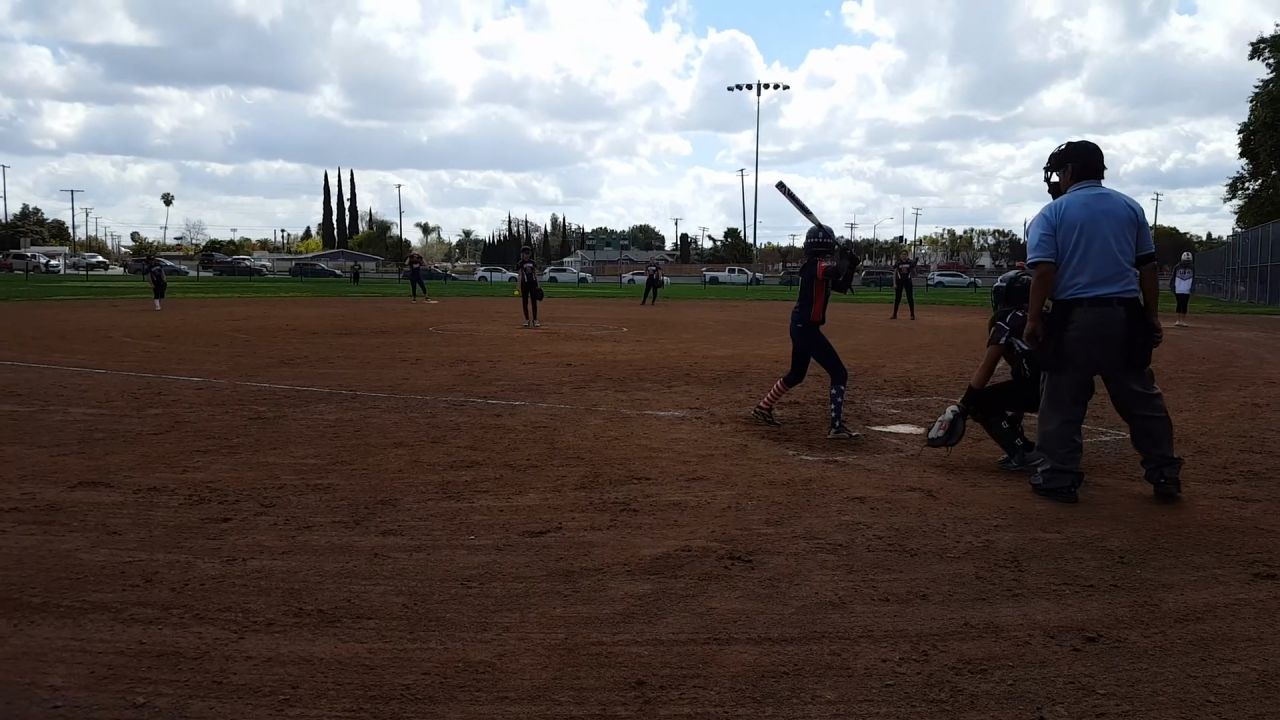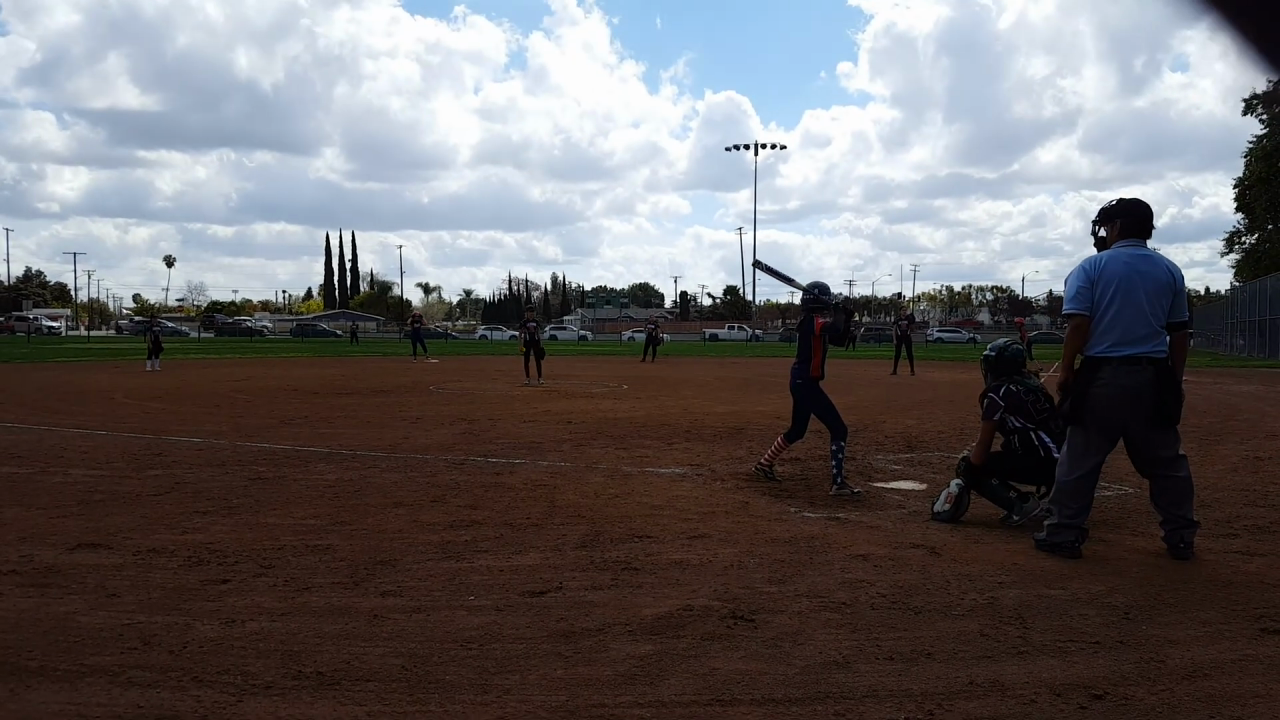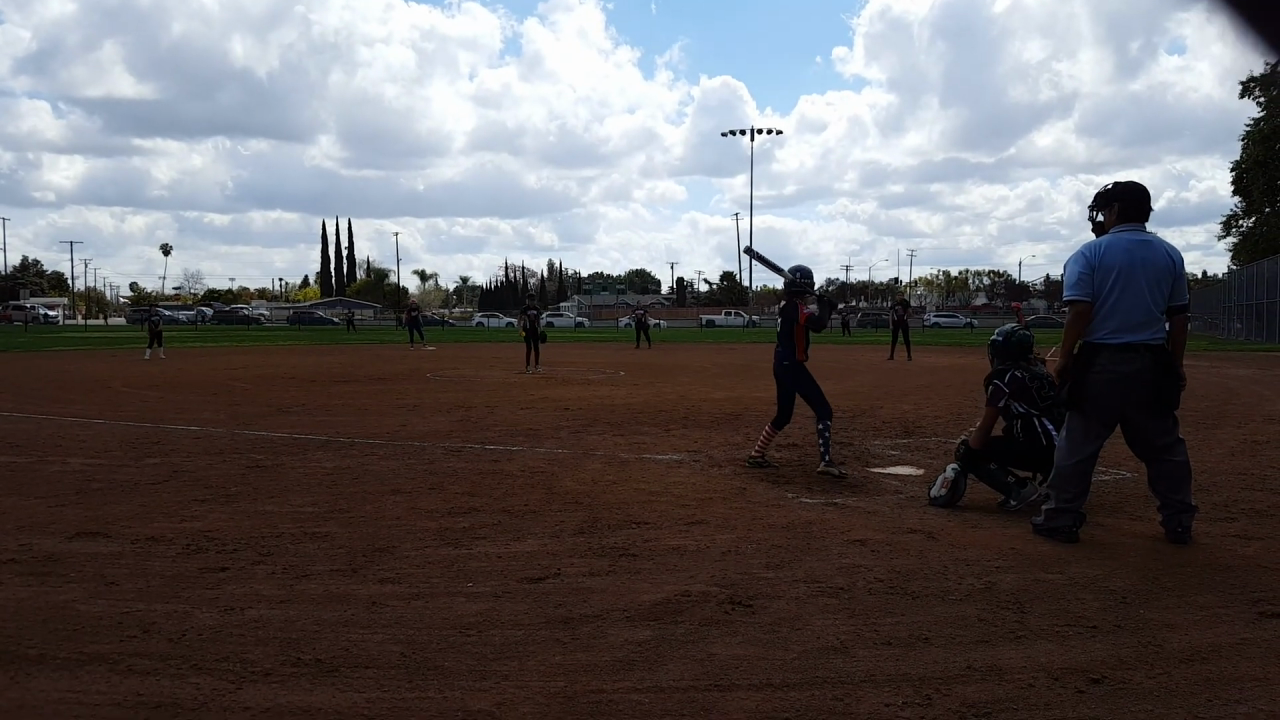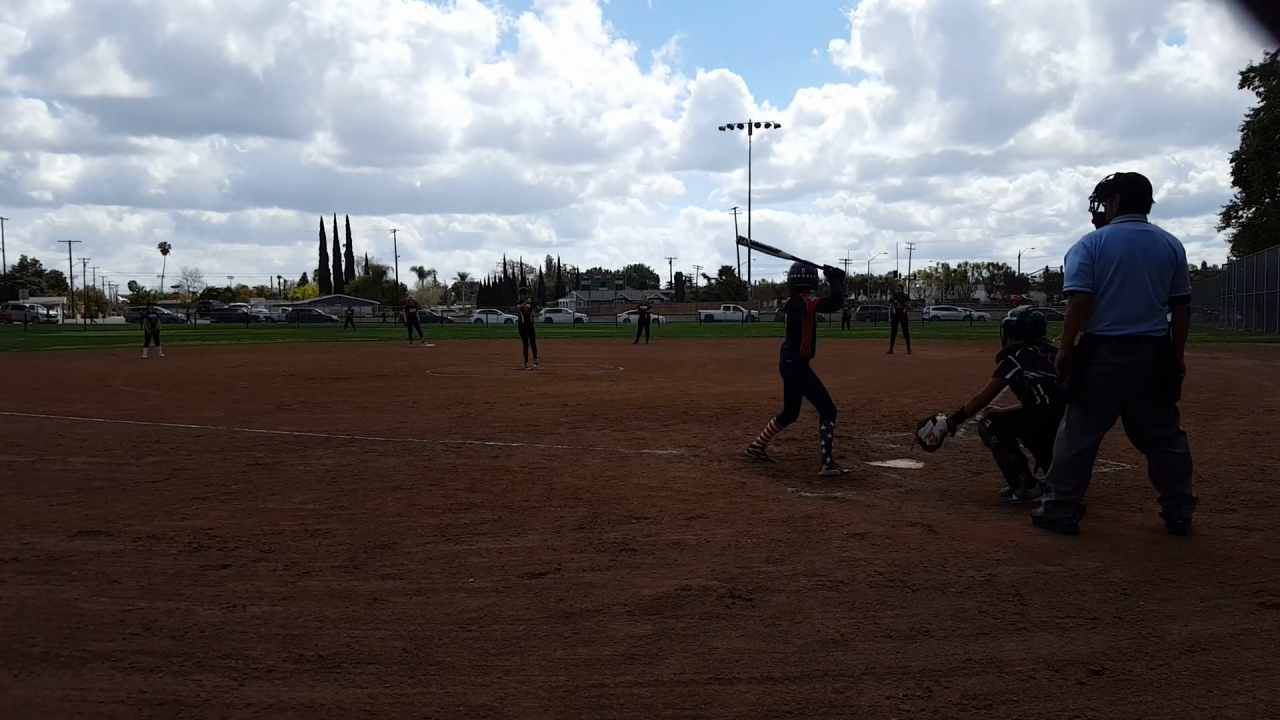
dt=1s
person 1, frame 1
left shoulder: (1053, 213)
right shoulder: (1131, 207)
left elbow: (1044, 272)
right elbow: (1147, 267)
left wrist: (1033, 319)
right wrist: (1151, 317)
left hip: (1075, 318)
right hip: (1125, 316)
left knee: (1061, 404)
right knee: (1141, 400)
left ankle: (1058, 479)
right ankle: (1165, 474)
person 1, frame 2
left shoulder: (1091, 267)
right shoulder: (1170, 271)
left elbow: (1079, 325)
right elbow: (1179, 333)
left wrist: (1066, 370)
right wrist: (1175, 380)
left hip: (1102, 376)
right hip: (1153, 377)
left knee: (1080, 458)
right knee: (1165, 460)
left ankle: (1064, 534)
right ankle: (1181, 537)
person 1, frame 3
left shoulder: (1091, 252)
right shoulder: (1170, 255)
left elbow: (1079, 311)
right elbow: (1178, 316)
left wrist: (1065, 358)
right wrist: (1176, 364)
left hip: (1101, 363)
right hip: (1152, 364)
left knee: (1078, 443)
right knee: (1164, 445)
left ankle: (1062, 519)
right ankle: (1179, 522)
person 1, frame 4
left shoulder: (1092, 243)
right shoulder: (1172, 245)
left elbow: (1080, 302)
right elbow: (1181, 308)
left wrist: (1066, 347)
right wrist: (1176, 354)
left hip: (1102, 354)
right hip: (1154, 355)
left knee: (1078, 434)
right knee: (1164, 436)
left ankle: (1061, 510)
right ankle: (1179, 513)
person 2, frame 1
left shoulder: (815, 266)
right shoulder: (816, 265)
left elbow: (842, 287)
right elbow: (836, 273)
left wrist: (850, 267)
right wrist: (844, 259)
left hip: (801, 326)
right hip: (807, 328)
left knee: (796, 375)
right knee: (838, 373)
left ankle: (763, 408)
right ankle: (836, 426)
person 2, frame 2
left shoulder: (812, 322)
right shoulder: (813, 321)
left elbow: (840, 340)
right elbow: (835, 329)
left wrist: (846, 320)
right wrist: (839, 314)
left hip: (801, 382)
right hip: (806, 383)
left knee: (796, 431)
right knee: (838, 429)
left ankle: (764, 464)
right ankle: (838, 483)
person 2, frame 3
left shoulder: (787, 306)
right shoulder: (796, 307)
left elbow: (816, 327)
right elbow: (819, 324)
left wrist: (827, 308)
right wrist: (824, 305)
left hip: (782, 365)
right hip: (792, 366)
left knee: (782, 416)
right knee: (824, 410)
left ankle: (756, 455)
right ankle: (826, 462)
person 2, frame 4
left shoulder: (797, 301)
right shoulder: (802, 301)
left elbow: (833, 302)
right elbow: (836, 302)
left wrist: (838, 281)
right wrist: (833, 278)
left hip: (790, 363)
right hip: (796, 364)
left knee: (790, 413)
right knee: (828, 410)
left ankle: (757, 447)
right ankle: (828, 463)
person 3, frame 1
left shoulder: (1006, 320)
left elbow: (985, 370)
left wrist: (962, 407)
right wrist: (1017, 410)
left knee: (977, 401)
left ankle: (1023, 451)
person 3, frame 2
left shoulder: (998, 392)
right shoulder: (1032, 384)
left elbow: (983, 445)
left wrist: (964, 481)
left hip: (1040, 464)
left knee: (968, 466)
left ankle: (1021, 504)
right ankle: (1052, 490)
person 3, frame 3
left shoulder: (1002, 377)
right shoulder: (1038, 371)
left elbow: (984, 430)
left wrist: (961, 465)
left hip: (1039, 450)
left knee: (967, 450)
left ankle: (1019, 489)
person 3, frame 4
left shoulder: (1016, 355)
right shoulder: (1048, 350)
left elbow: (984, 397)
left wrist: (952, 421)
right wrist: (1000, 412)
left hip: (1052, 415)
left knee: (990, 425)
left ankle: (1026, 488)
